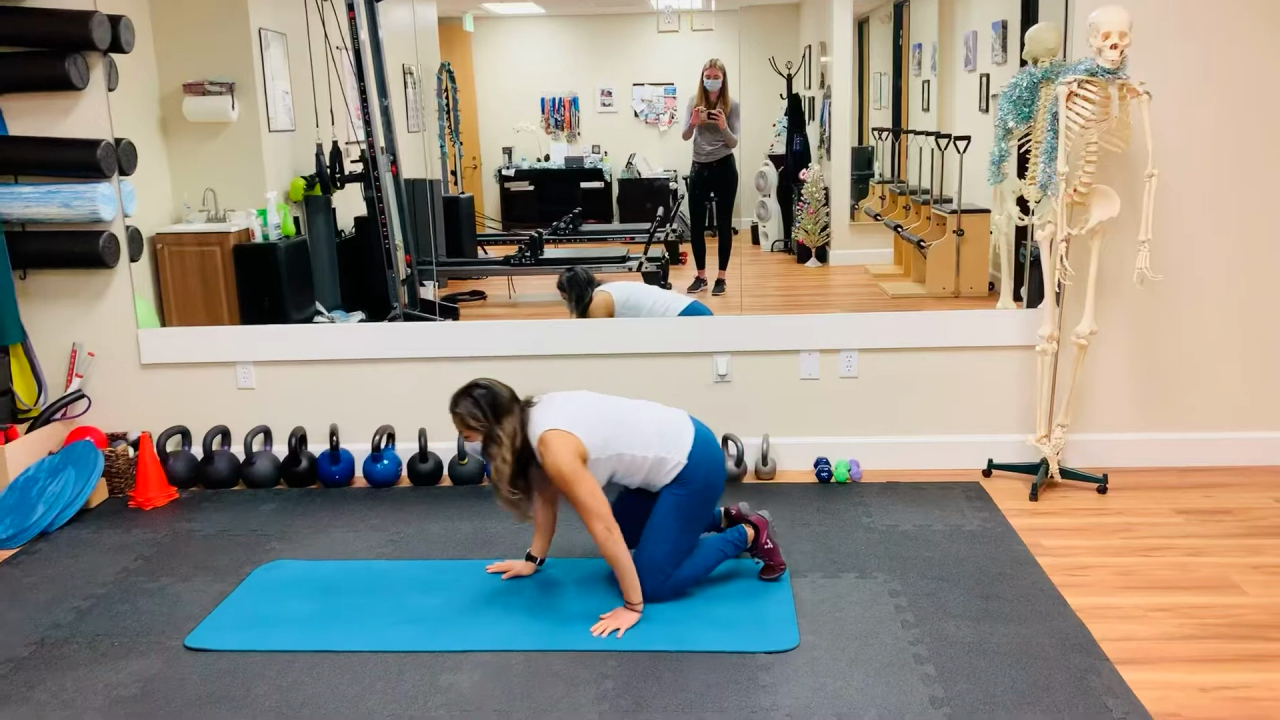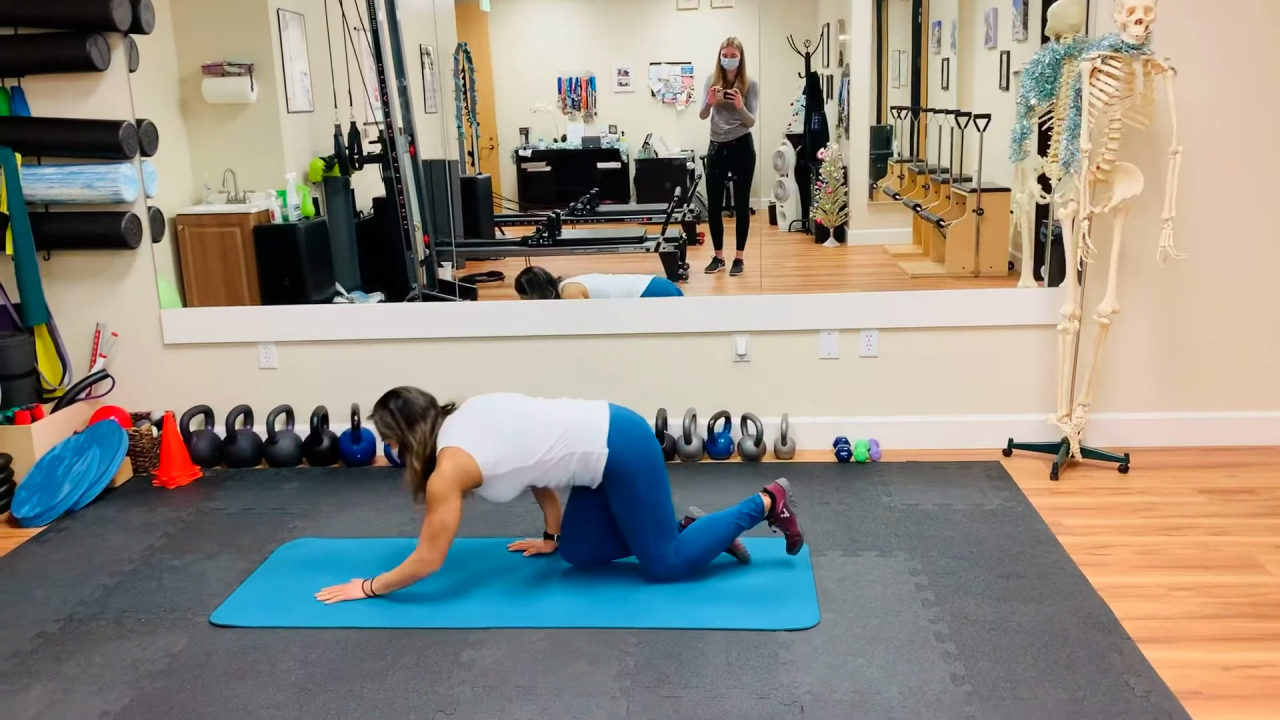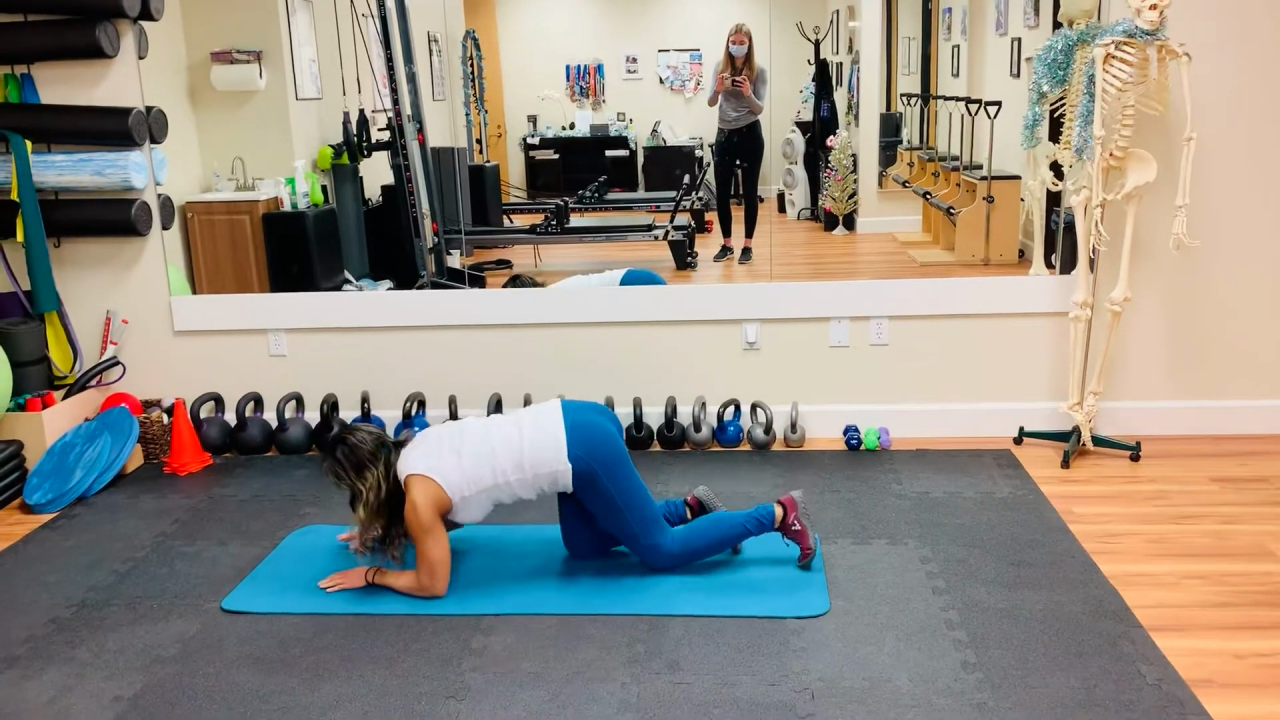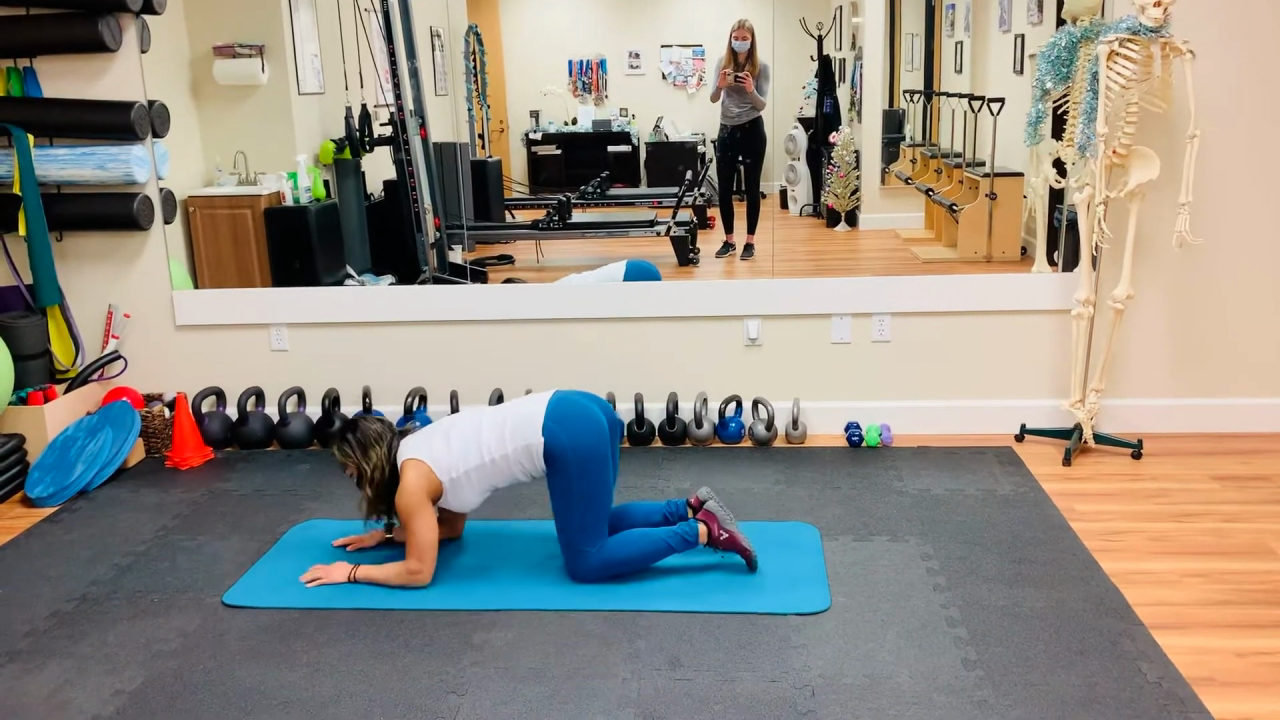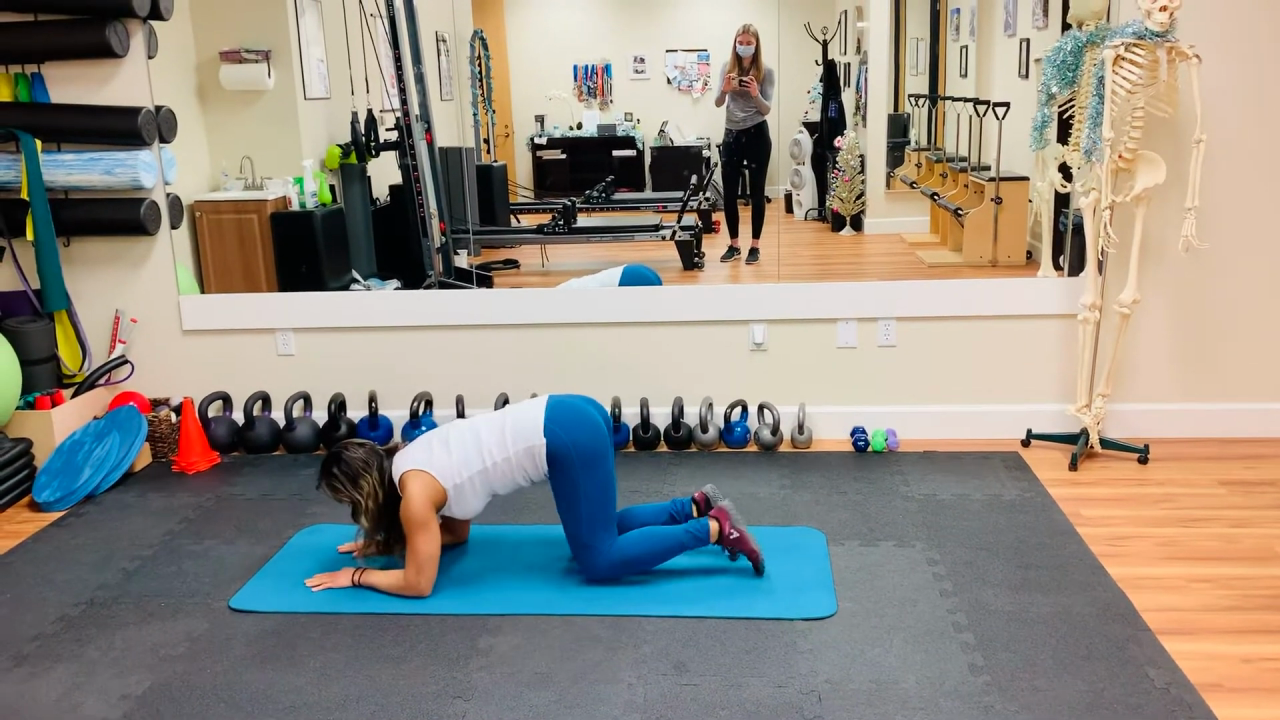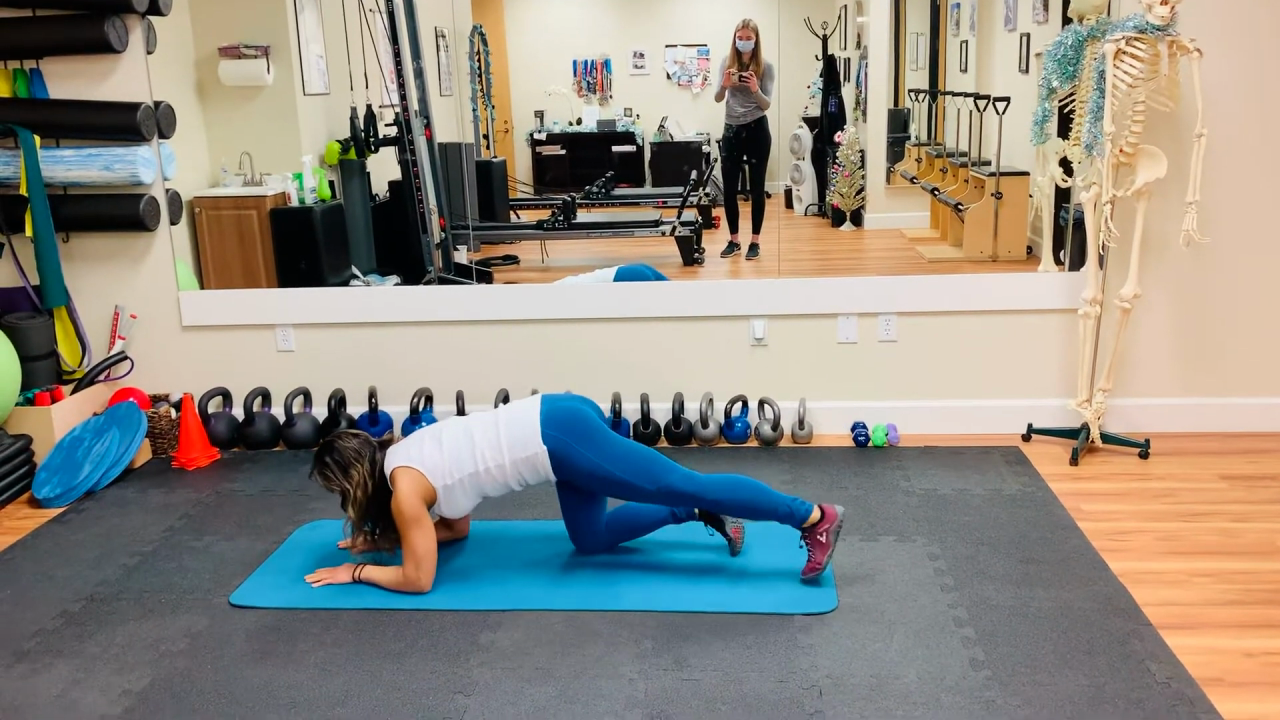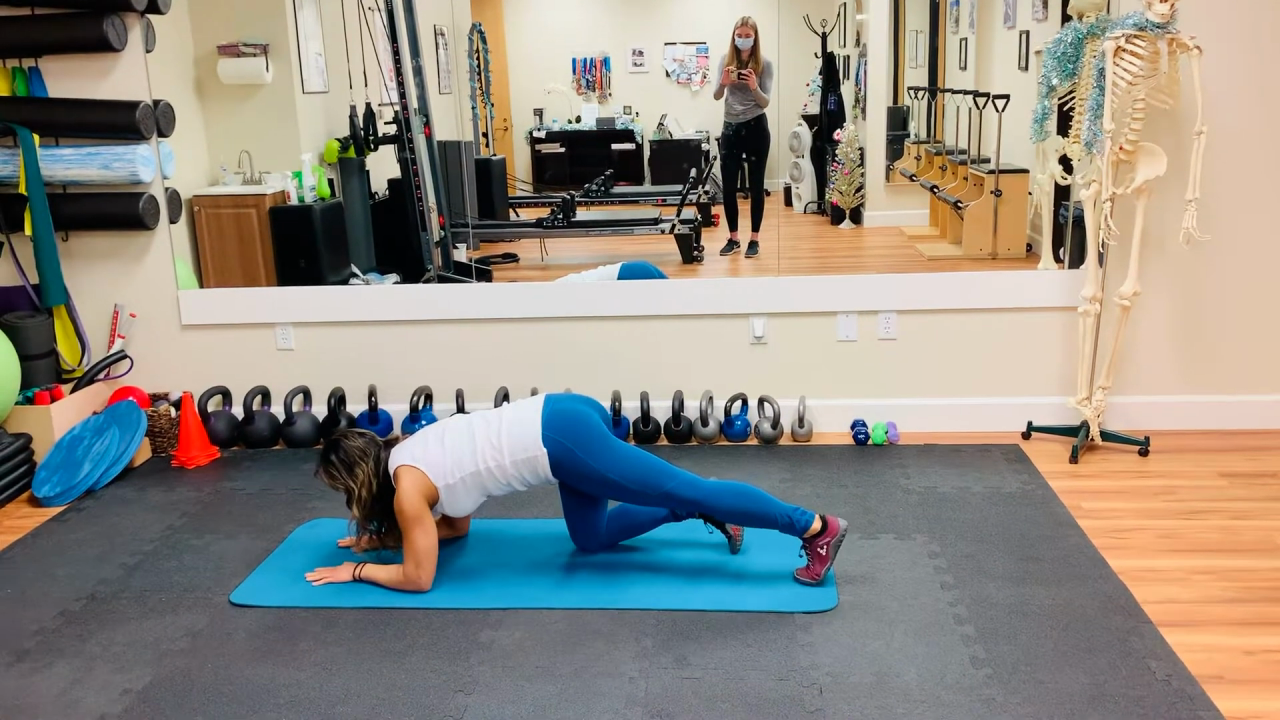
dt=0.7s
person 1, frame 1
left shoulder: (554, 446)
right shoulder: (533, 417)
left elbow: (604, 529)
right elbow: (546, 496)
left wrist: (633, 606)
right wrist: (532, 559)
left hip: (696, 464)
right hip: (674, 447)
left knee: (653, 582)
right knee: (626, 536)
left ankle: (748, 533)
right ankle: (724, 518)
person 1, frame 2
left shoulder: (450, 467)
right shoulder: (467, 414)
left elbow: (428, 559)
left wrist: (366, 586)
right wrist: (552, 537)
left hip: (623, 450)
right hip: (608, 428)
left knee: (665, 563)
right knee: (578, 552)
left ankle: (767, 503)
right ankle: (681, 523)
person 1, frame 3
left shoulder: (417, 496)
right shoulder: (419, 442)
left elbow: (433, 585)
left wrist: (368, 575)
right wrist: (376, 533)
left hip: (582, 450)
right hip: (575, 418)
left knee: (660, 550)
right knee: (583, 546)
left ankle: (778, 514)
right ankle: (690, 507)
person 1, frame 4
left shoulder: (412, 480)
right shoulder: (421, 447)
left elbow: (419, 572)
right elbow: (451, 525)
left wrist: (351, 572)
right wrist: (386, 533)
left hip: (570, 434)
right hip: (579, 410)
left knee: (587, 562)
right knee: (589, 527)
left ankle: (703, 531)
right ankle: (692, 509)
person 1, frame 5
left shoulder: (414, 492)
right shoulder: (405, 457)
left elbow: (418, 583)
right elbow: (454, 531)
left wrist: (356, 575)
right wrist: (381, 542)
left hip: (568, 436)
right hip: (572, 416)
left knee: (599, 561)
right knee: (594, 534)
left ankle: (713, 527)
right ankle: (695, 506)
person 1, frame 6
left shoulder: (403, 486)
right shoulder: (401, 452)
left elbow: (418, 579)
right elbow: (453, 525)
left wrist: (355, 571)
right wrist: (382, 537)
left hip: (560, 436)
right hip: (561, 417)
left knee: (683, 484)
right knee: (591, 539)
left ankle: (815, 518)
right ankle: (700, 512)
person 1, frame 7
left shoulder: (406, 486)
right shoulder: (406, 450)
left elbow: (418, 577)
right elbow: (452, 524)
left wrist: (356, 569)
right wrist: (383, 536)
left hip: (560, 439)
right hip: (564, 416)
left knee: (683, 489)
right knee: (591, 539)
left ankle: (816, 529)
right ankle: (698, 510)
person 2, frame 1
left shoulder: (732, 105)
right shoulder: (694, 102)
left elbow: (734, 143)
right elbow: (685, 136)
left wrist: (723, 127)
right wrist: (693, 123)
left hip: (724, 168)
right hip: (699, 168)
left knee: (723, 224)
right knee: (696, 224)
left ankle: (721, 277)
right ankle: (701, 276)
person 2, frame 2
left shoulder: (750, 84)
right shoulder: (712, 80)
left elbow: (752, 122)
right elbow: (702, 115)
left wrist: (740, 106)
right wrist: (709, 102)
left hip: (741, 147)
right hip: (717, 147)
left knee: (741, 204)
right knee: (714, 204)
left ankle: (739, 257)
right ankle: (718, 256)
person 2, frame 3
left shoulder: (758, 71)
right shoulder: (720, 67)
left elbow: (759, 109)
right elbow: (711, 103)
left wrist: (748, 94)
right wrist: (717, 89)
left hip: (749, 134)
right hip: (724, 134)
left knee: (749, 192)
right knee: (722, 192)
left ankle: (747, 246)
right ankle: (727, 244)
person 2, frame 4
left shoulder: (761, 67)
right shoulder: (722, 63)
left elbow: (762, 105)
right elbow: (713, 99)
left wrist: (751, 90)
right wrist: (720, 85)
left hip: (752, 130)
right hip: (727, 130)
left knee: (751, 188)
right knee: (724, 188)
left ankle: (750, 242)
right ankle: (729, 240)
person 2, frame 5
left shoulder: (765, 72)
right shoulder: (727, 68)
left elbow: (767, 109)
right elbow: (718, 104)
left wrist: (755, 94)
right wrist: (725, 90)
left hip: (757, 135)
right hip: (731, 134)
left knee: (756, 192)
right knee: (729, 193)
left ankle: (754, 246)
right ankle: (734, 245)
person 2, frame 6
left shoulder: (765, 66)
right shoulder: (727, 63)
left elbow: (767, 105)
right elbow: (718, 99)
left wrist: (755, 89)
right wrist: (724, 85)
left hip: (757, 130)
right hip: (731, 130)
left knee: (756, 188)
right knee: (729, 188)
left ankle: (755, 241)
right ankle: (734, 240)
person 2, frame 7
left shoulder: (764, 64)
right shoulder: (726, 60)
left elbow: (766, 102)
right elbow: (717, 96)
left wrist: (754, 87)
right wrist: (723, 83)
left hip: (756, 127)
right hip: (731, 128)
left knee: (755, 186)
right knee: (728, 187)
left ankle: (754, 239)
right ankle: (733, 238)
